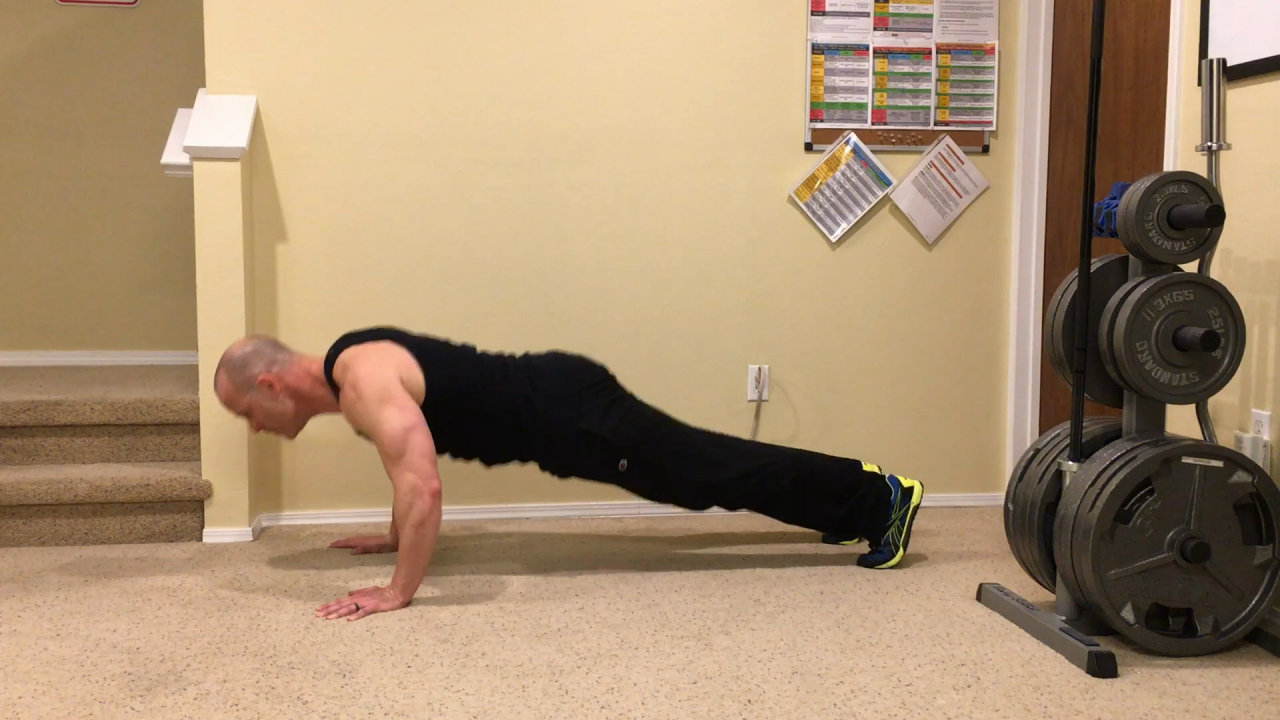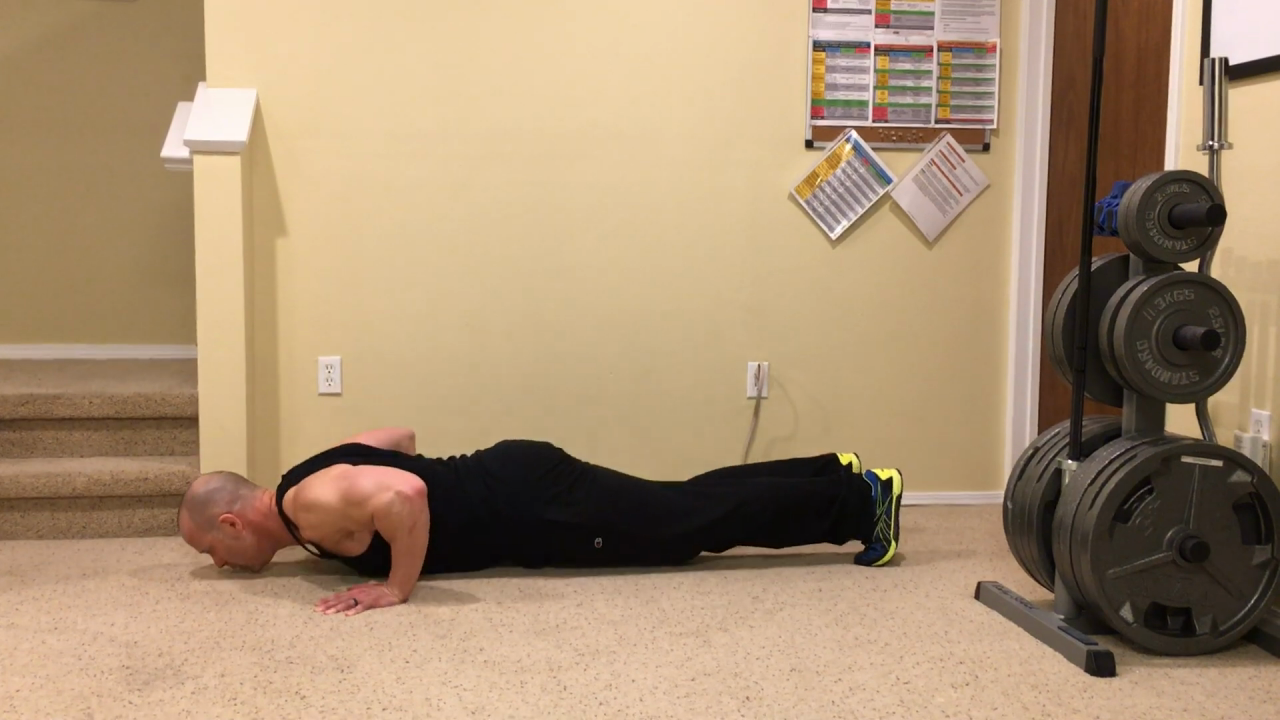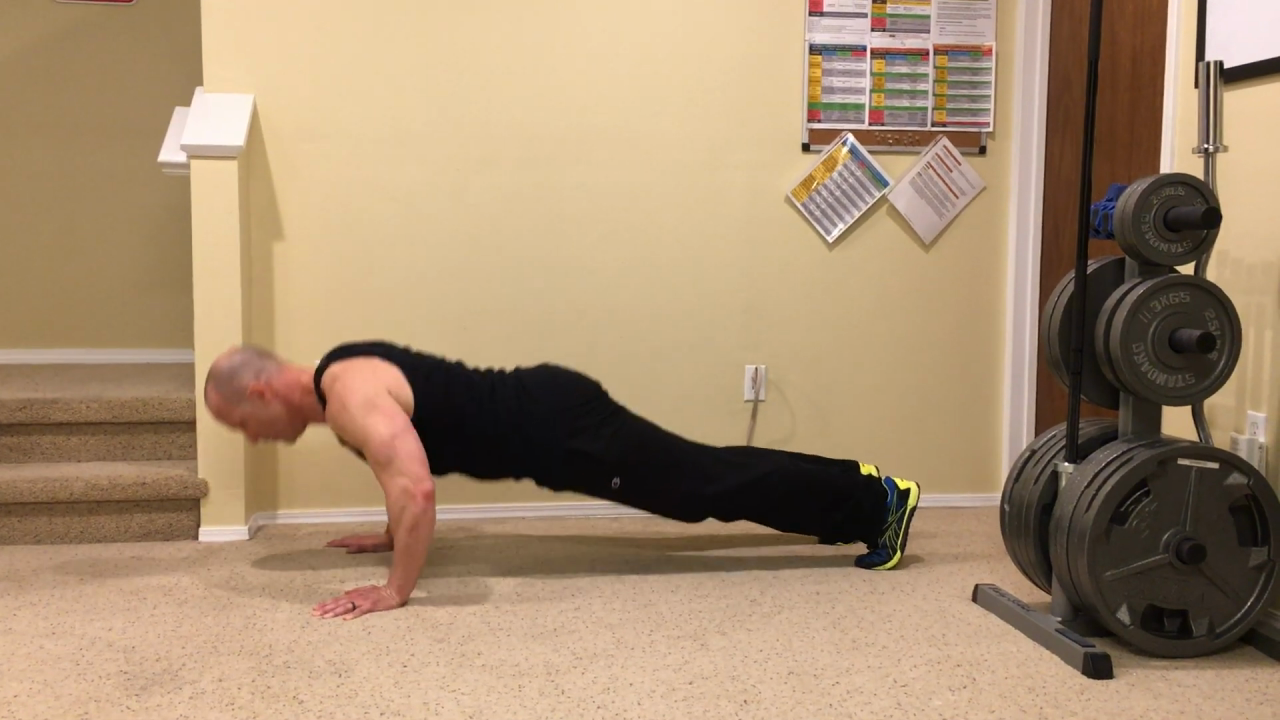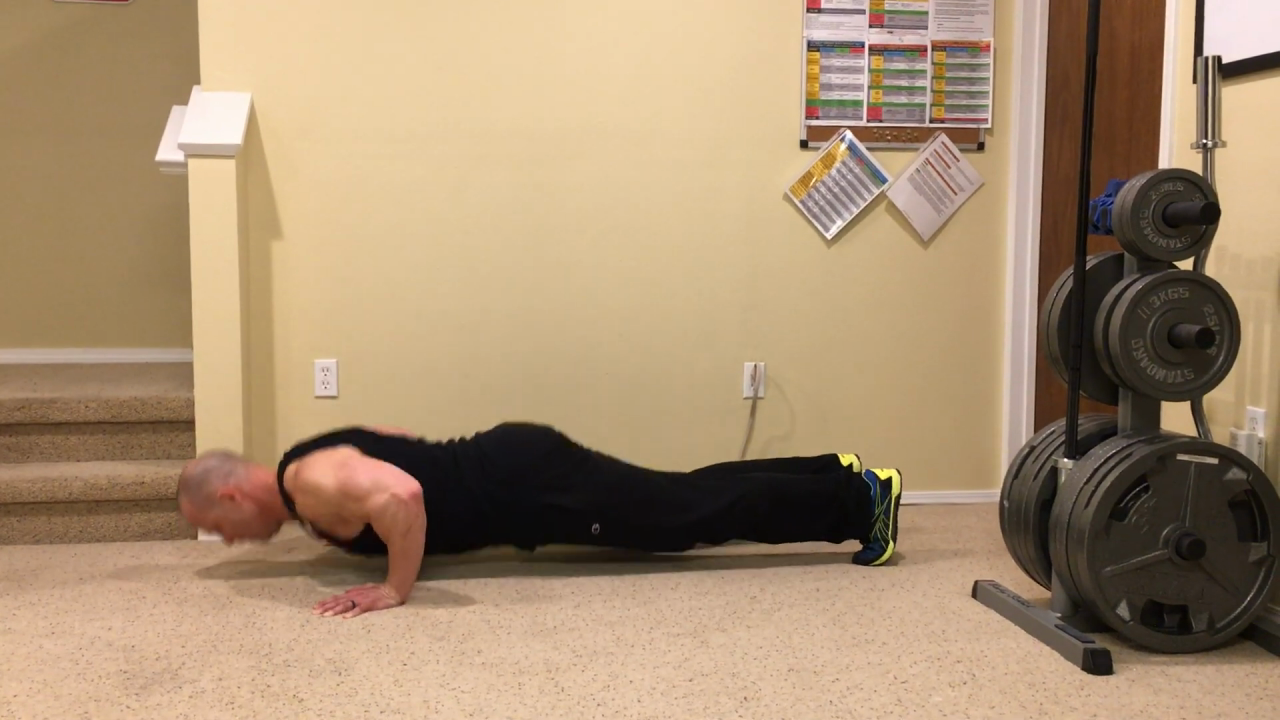
dt=0.7s
person 1, frame 1
left shoulder: (363, 379)
right shoulder: (353, 368)
left elbow: (421, 486)
right elbow: (412, 464)
left wrist: (398, 592)
right wrist: (396, 537)
left hip: (569, 412)
right hip: (551, 403)
left knee: (719, 477)
right knee: (713, 473)
left ankle: (879, 498)
right ankle: (858, 488)
person 1, frame 2
left shoulder: (311, 507)
right shoulder: (312, 481)
left elbow: (407, 494)
right elbow: (401, 436)
left wrist: (395, 587)
left hip: (530, 507)
right hip: (515, 480)
left knee: (699, 521)
right knee: (691, 501)
left ankle: (862, 497)
right ankle: (836, 476)
person 1, frame 3
left shoulder: (348, 394)
right shoulder: (344, 376)
left elbow: (415, 488)
right elbow: (410, 471)
left wrist: (396, 590)
right wrist: (395, 533)
left hip: (560, 431)
right hip: (544, 415)
left knee: (716, 488)
right knee: (713, 476)
left ankle: (876, 503)
right ankle: (858, 488)
person 1, frame 4
left shoulder: (308, 485)
right shoulder: (313, 458)
left elbow: (404, 495)
left wrist: (395, 588)
right wrist: (384, 537)
left hip: (529, 488)
right hip: (514, 464)
left knee: (697, 514)
right knee: (690, 494)
left ankle: (861, 500)
right ankle: (838, 478)
